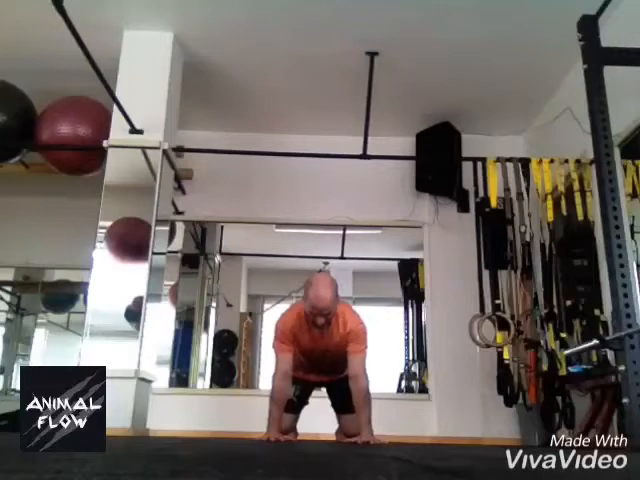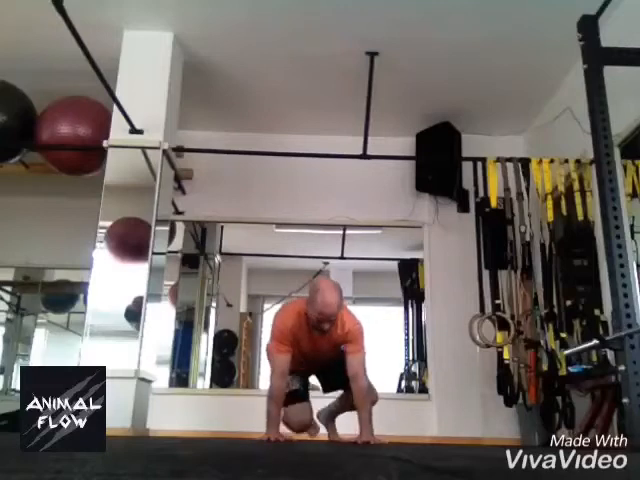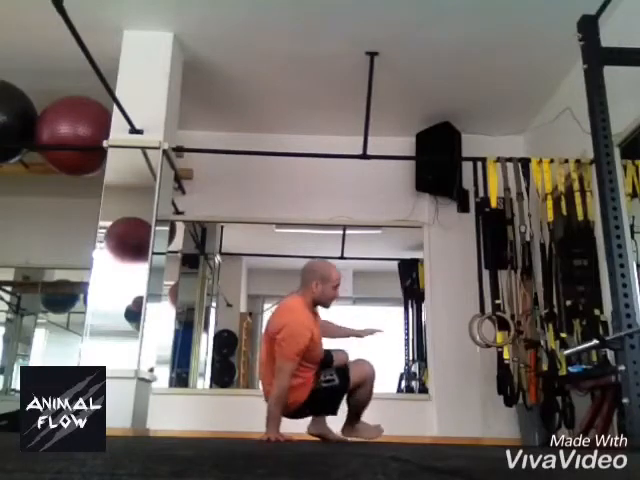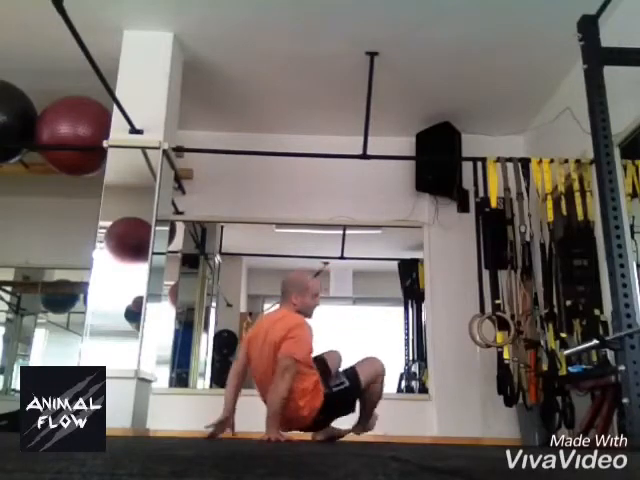
dt=0.7s
person 1, frame 1
left shoulder: (353, 324)
right shoulder: (288, 322)
left elbow: (357, 377)
right elbow: (282, 375)
left wrist: (366, 430)
right wrist: (272, 429)
left hip: (339, 374)
right hip: (300, 372)
left knee: (353, 432)
right knee: (283, 428)
left ankle: (341, 433)
right ankle: (291, 433)
person 1, frame 2
left shoulder: (350, 325)
right shoulder: (286, 320)
left elbow: (357, 377)
right elbow: (278, 377)
left wrist: (366, 430)
right wrist: (272, 429)
left hip: (329, 358)
right hip: (291, 362)
left knee: (370, 397)
right knee: (300, 421)
left ankle: (328, 415)
right ankle: (305, 423)
person 1, frame 3
left shoulder: (306, 304)
right shoulder: (294, 322)
left elbow: (319, 326)
right elbow: (283, 379)
left wrist: (356, 332)
right wrist: (272, 431)
right hip: (295, 396)
left knee: (341, 358)
right knee: (365, 370)
left ankle: (318, 425)
right ankle: (352, 427)
person 1, frame 4
left shoulder: (258, 326)
right shoulder: (298, 326)
left elbow: (236, 372)
right elbow: (283, 376)
left wrist: (227, 415)
right wrist: (272, 429)
right hip: (309, 411)
left knee: (334, 357)
right knee: (375, 366)
left ankle: (322, 428)
right ankle: (363, 423)
